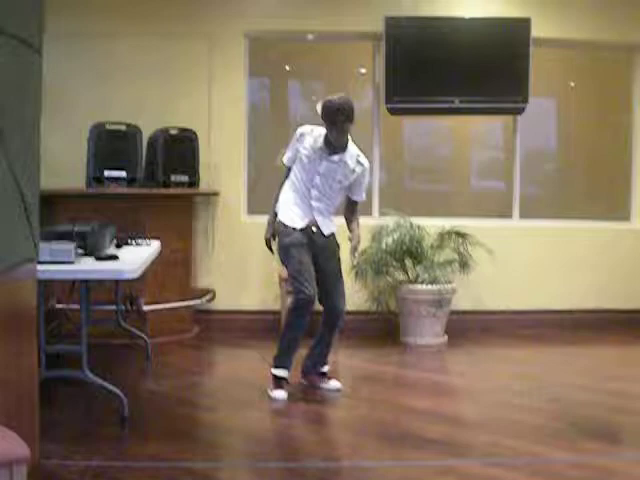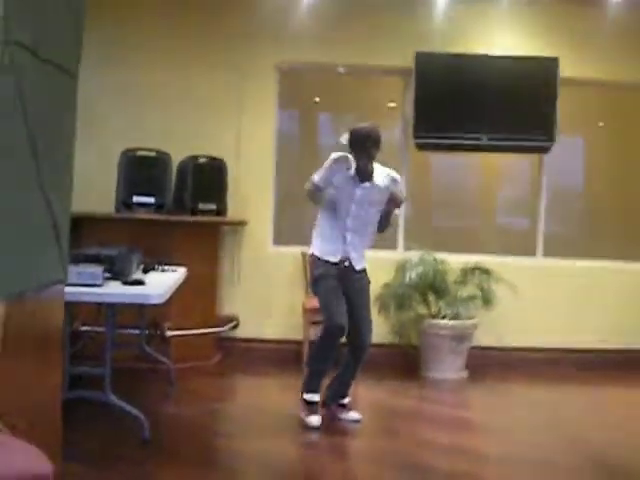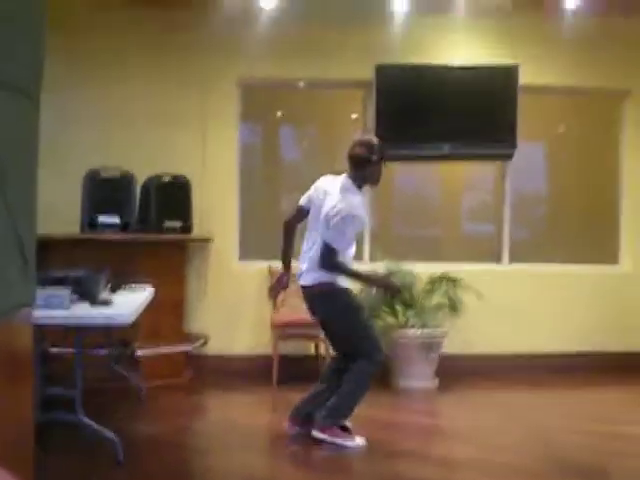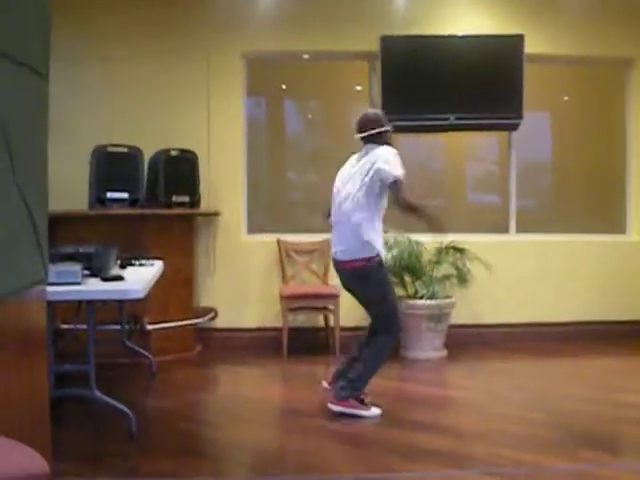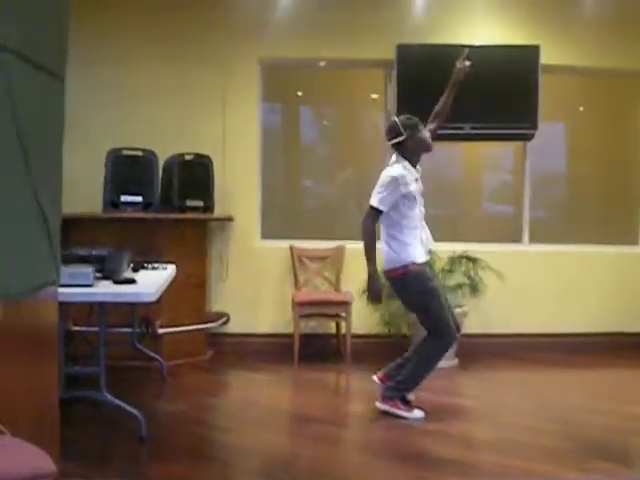
dt=1s
person 1, frame 1
left shoulder: (358, 165)
right shoulder: (304, 136)
left elbow: (351, 206)
right elbow: (286, 177)
left wrist: (354, 230)
right wrist: (272, 219)
left hip: (324, 233)
right hip: (292, 227)
left knee: (336, 307)
right knee: (305, 295)
left ankle: (314, 368)
right ankle: (280, 371)
person 1, frame 2
left shoulder: (390, 181)
right shoulder: (337, 163)
left elbow: (382, 226)
right elbow: (312, 188)
left wrist: (394, 208)
right wrist: (322, 196)
left hip: (356, 265)
right hip: (326, 260)
left knee: (362, 338)
right knee: (337, 323)
left ankle: (336, 398)
right ankle: (310, 395)
person 1, frame 3
left shoulder: (325, 183)
right shoulder: (351, 209)
left elbow: (290, 223)
right elbow: (328, 261)
left wrist: (285, 269)
right wrist: (372, 280)
left hip: (311, 285)
right hip: (326, 288)
left knee: (348, 354)
right knee: (371, 355)
left ankle: (303, 416)
right ankle: (330, 422)
person 1, frame 4
left shoulder: (350, 165)
right shoulder: (385, 156)
left elbow: (332, 212)
right elbow: (399, 193)
right wrist: (426, 215)
left hip: (341, 259)
right hip: (365, 259)
left knee: (382, 323)
right knee: (388, 329)
left ankle: (341, 379)
right ankle: (346, 394)
person 1, frame 5
left shoulder: (408, 165)
right shoulder: (395, 175)
left elbow: (435, 122)
right elbow: (368, 220)
left wrist: (455, 82)
right wrist: (372, 272)
left hip: (409, 265)
right hip: (405, 268)
left knee: (440, 331)
right knee: (444, 333)
left ankle: (391, 377)
right ankle: (393, 394)
